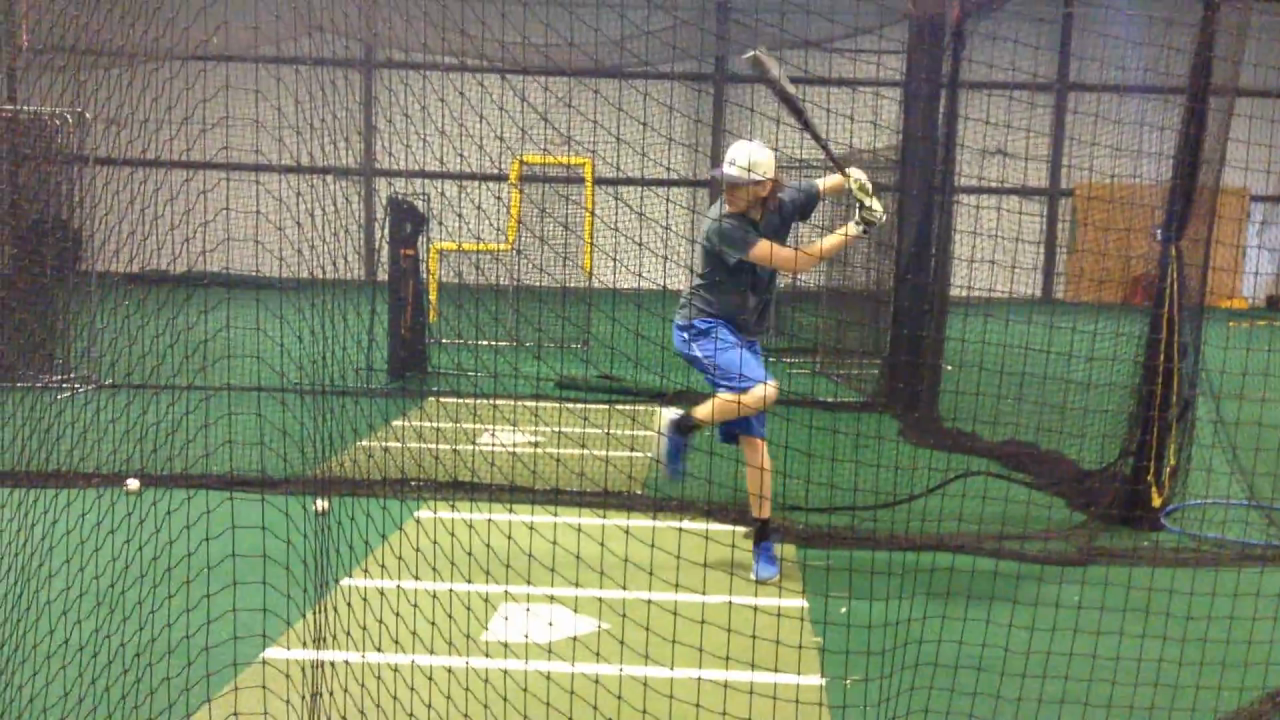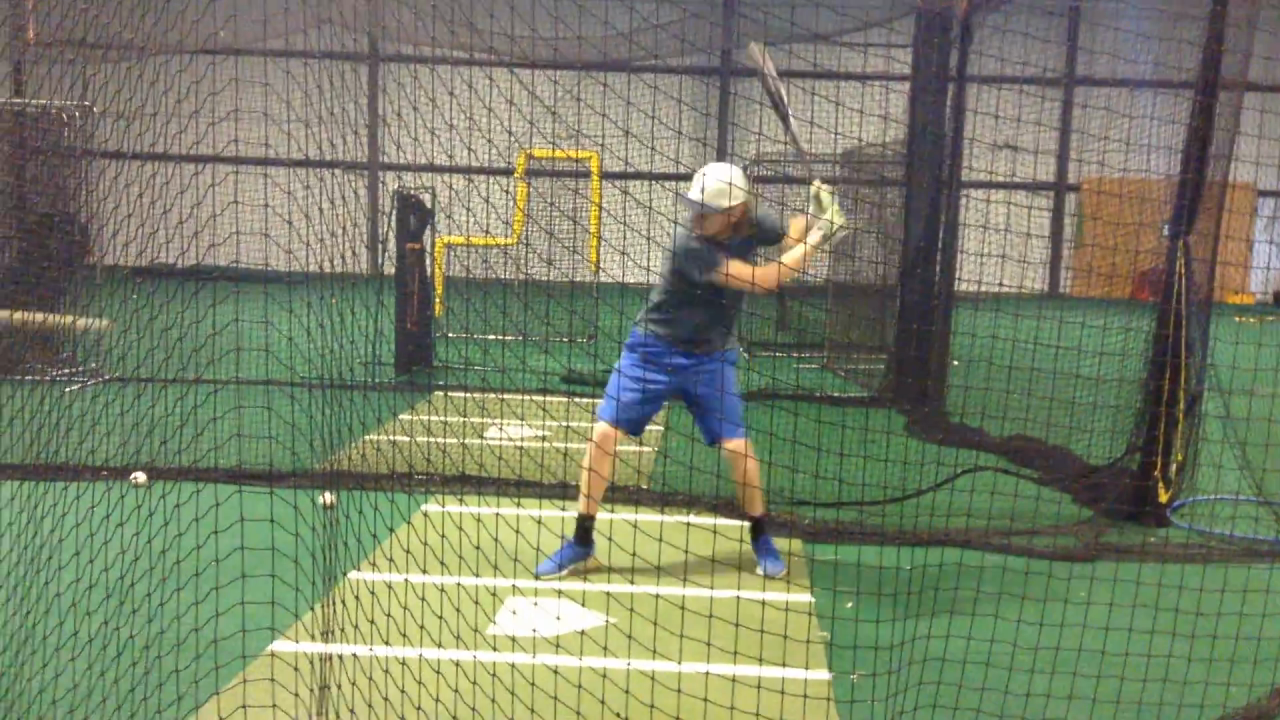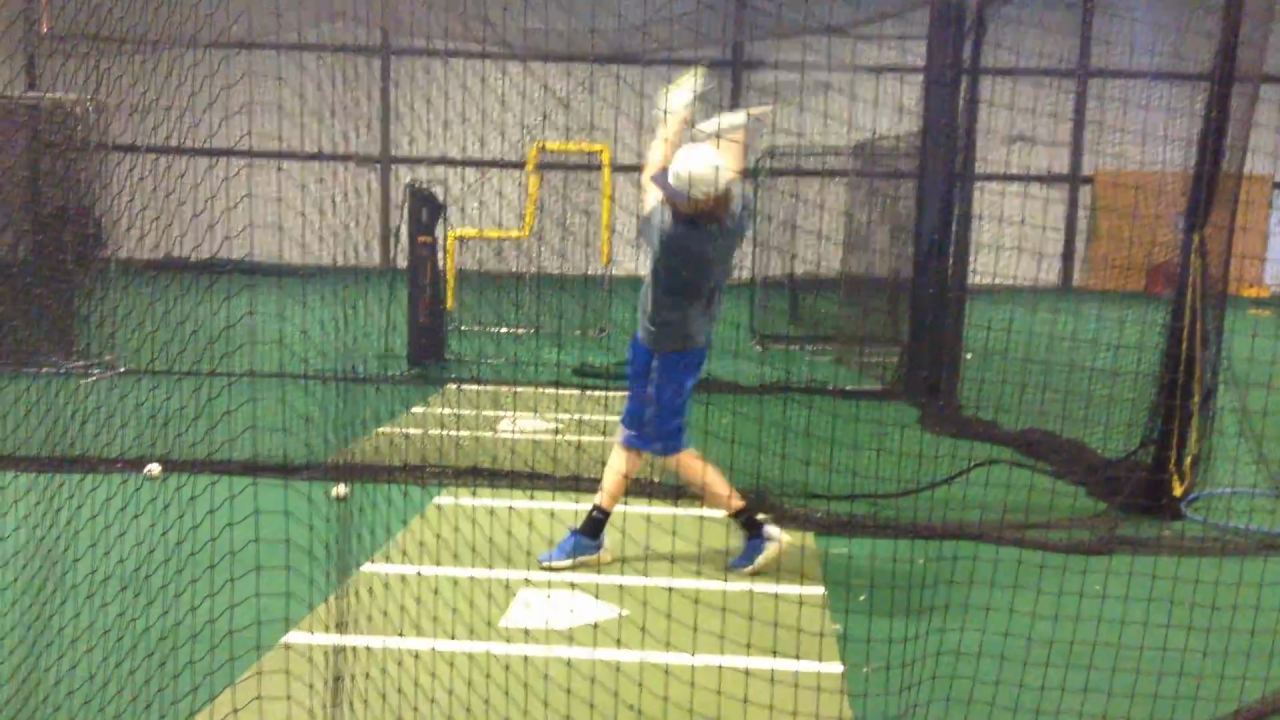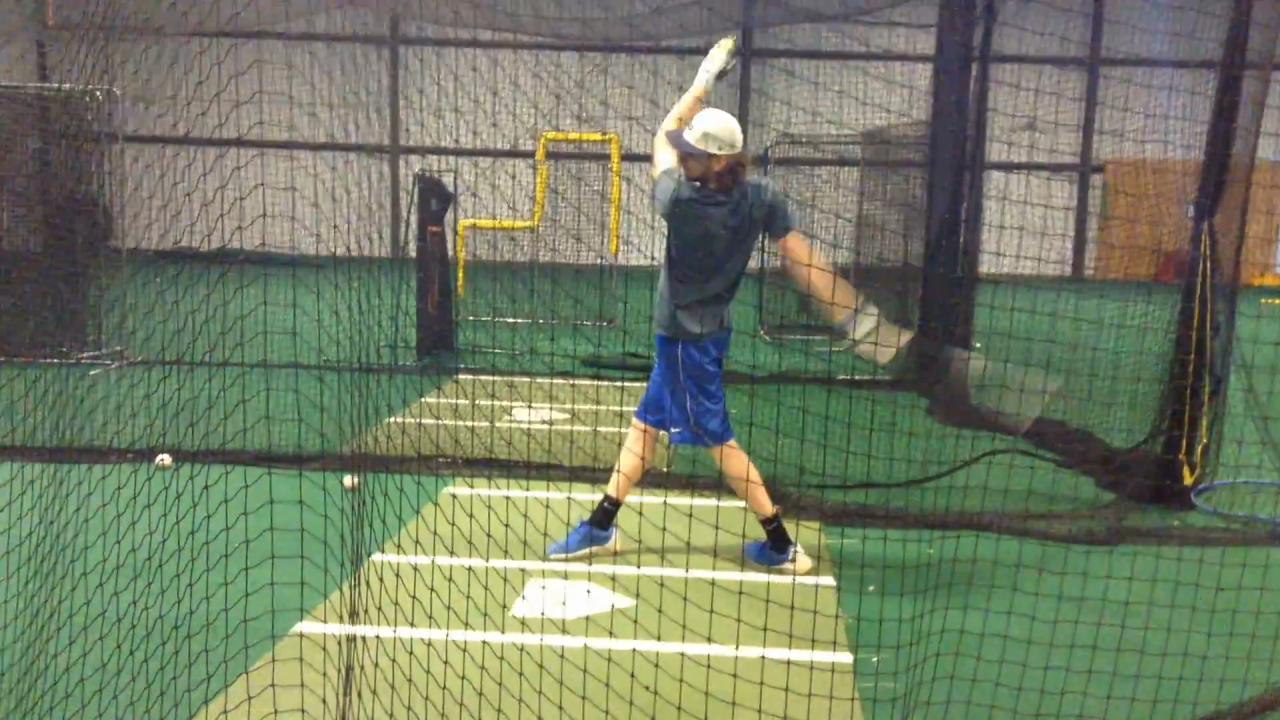
dt=0.4s
person 1, frame 1
left shoulder: (782, 202)
right shoulder: (721, 225)
left elbow: (844, 178)
right elbow: (795, 262)
left wrist: (855, 181)
right wrist: (855, 227)
left hip: (742, 335)
right hip: (702, 327)
left knee: (754, 438)
right knee: (764, 391)
left ankle: (762, 541)
right ankle: (682, 423)
person 1, frame 2
left shoulder: (752, 224)
right shoulder: (690, 244)
left elbow: (794, 233)
right elbow: (764, 279)
left wrist: (817, 216)
right wrist: (817, 237)
left hip: (710, 355)
right hip: (656, 346)
left knee: (737, 447)
right knee: (605, 433)
left ankle: (760, 537)
right ankle: (580, 543)
person 1, frame 3
left shoulder: (673, 236)
right shoulder: (733, 210)
left elbow: (651, 173)
right elbow: (731, 163)
left wrist: (675, 113)
right wrist: (727, 128)
left hip: (667, 347)
right hip: (688, 338)
left knee: (670, 447)
right knee: (633, 436)
left ankle: (757, 530)
right ankle: (589, 538)
person 1, frame 4
left shoulder: (680, 199)
right shoulder: (761, 198)
left elbow: (663, 136)
right elbow: (803, 262)
left wrist: (705, 77)
right wrist: (852, 312)
left hip: (684, 334)
right hip: (702, 329)
left knee: (715, 439)
right knee: (645, 424)
left ankle: (781, 544)
right ankle: (599, 528)
